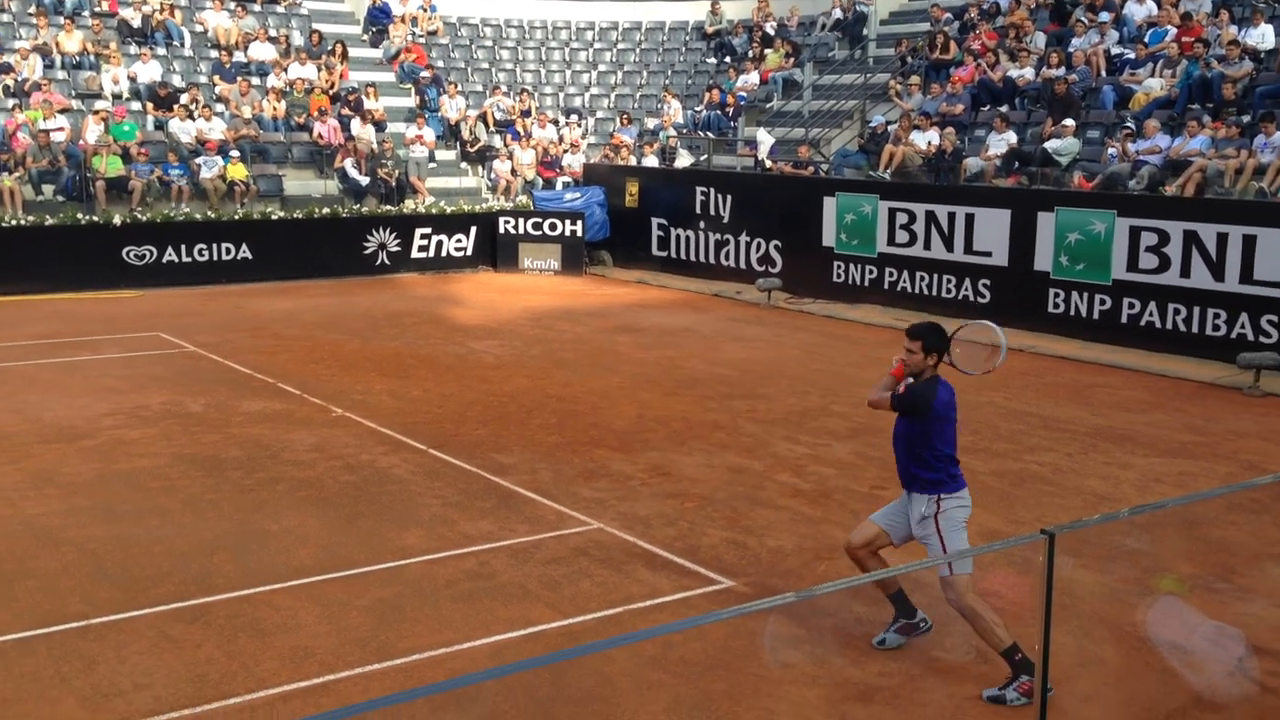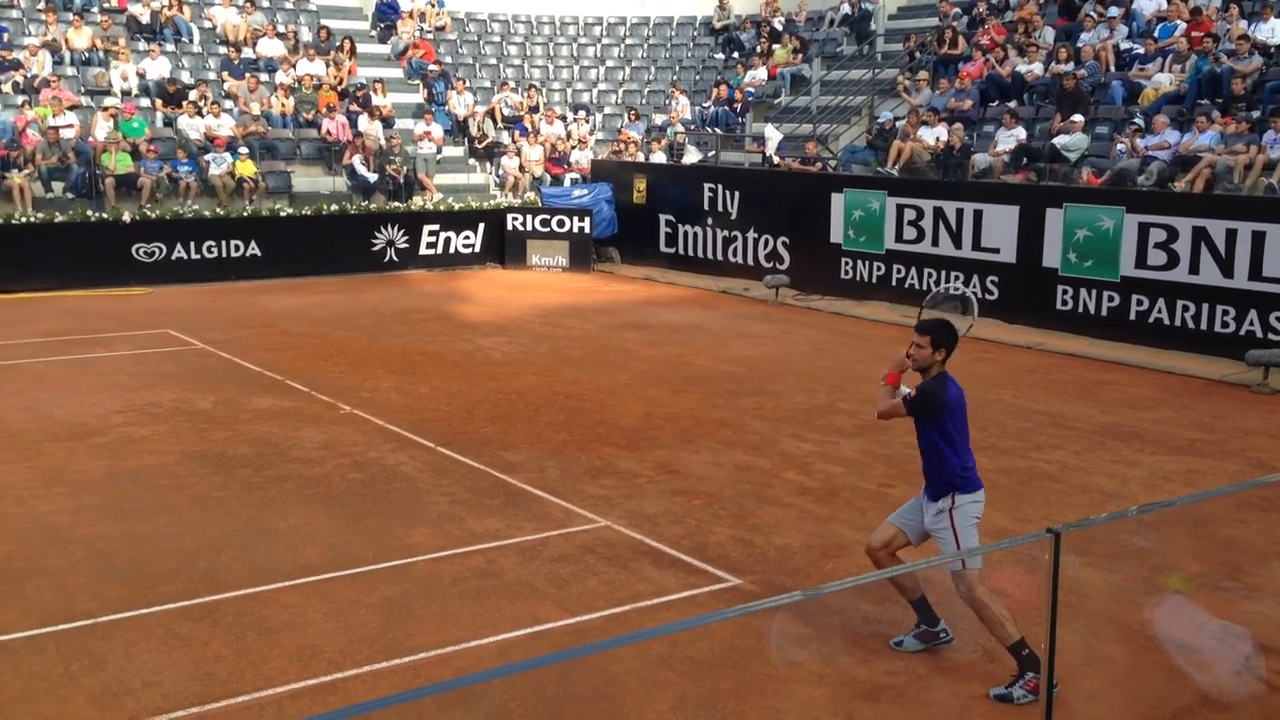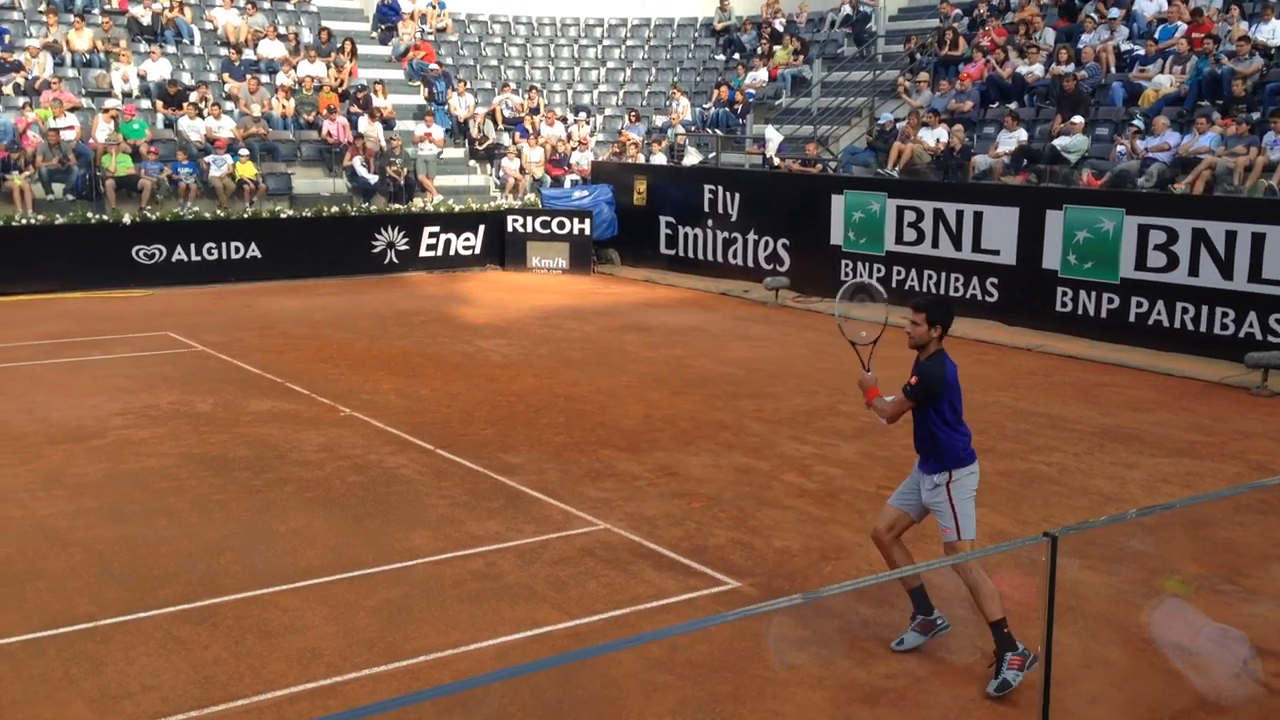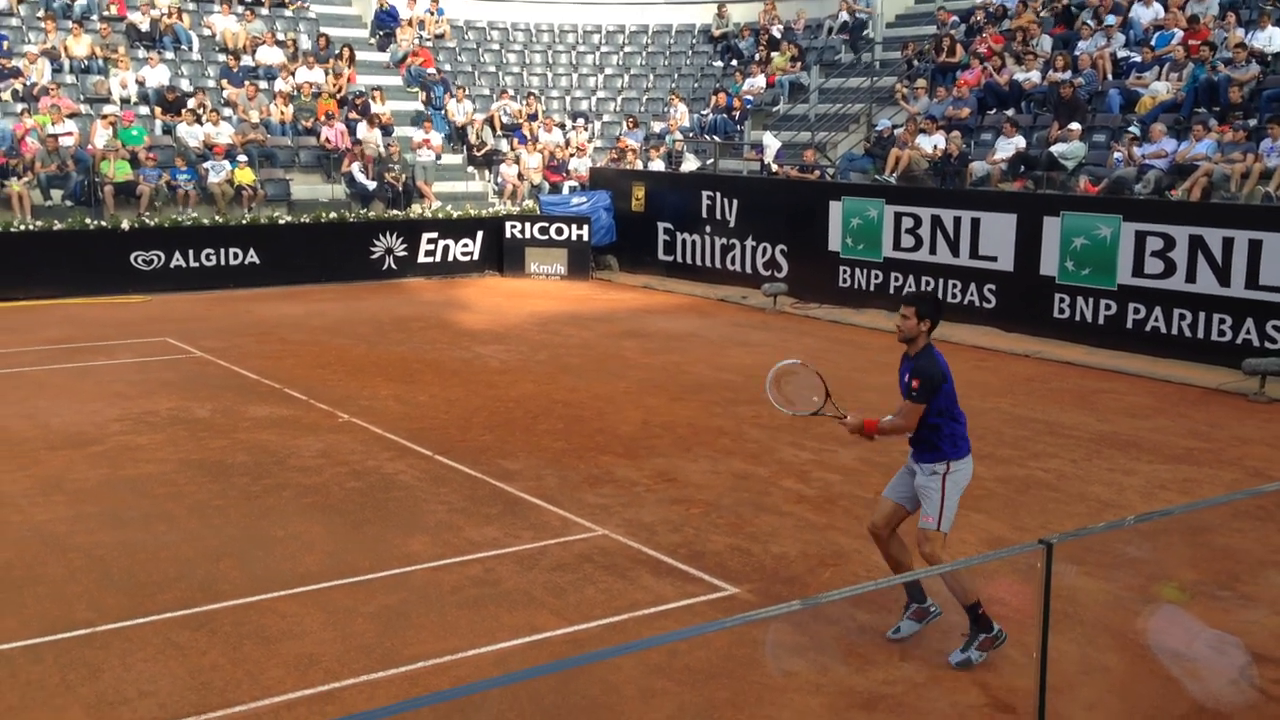
dt=0.1s
person 1, frame 1
left shoulder: (922, 394)
right shoulder: (932, 389)
left elbow: (875, 398)
left wrist: (897, 371)
left hip: (941, 502)
right hip: (916, 496)
left knee: (959, 595)
right knee: (857, 545)
left ankle: (1023, 673)
right ankle: (909, 618)
person 1, frame 2
left shoulder: (934, 392)
right shoulder: (937, 386)
left elbow: (882, 410)
left wrist: (892, 376)
left hip: (956, 499)
right hip: (934, 495)
left knee: (970, 588)
right knee: (877, 547)
left ankle: (1030, 669)
right ankle: (931, 626)
person 1, frame 3
left shoulder: (932, 369)
right shoulder: (929, 362)
left elbow: (888, 413)
right elbow: (903, 408)
left wrist: (870, 391)
right wrist: (884, 399)
left hip: (952, 474)
right hip: (927, 470)
left knee: (959, 561)
right knee: (882, 533)
left ankle: (1012, 651)
right ankle: (926, 617)
person 1, frame 4
left shoulder: (926, 367)
right shoulder: (911, 359)
left elbow: (906, 426)
left wrist: (865, 425)
right wrist: (873, 427)
left hip: (946, 465)
right hip: (921, 460)
left knee: (931, 551)
right knee: (879, 527)
left ankle: (984, 629)
right ankle: (920, 604)
